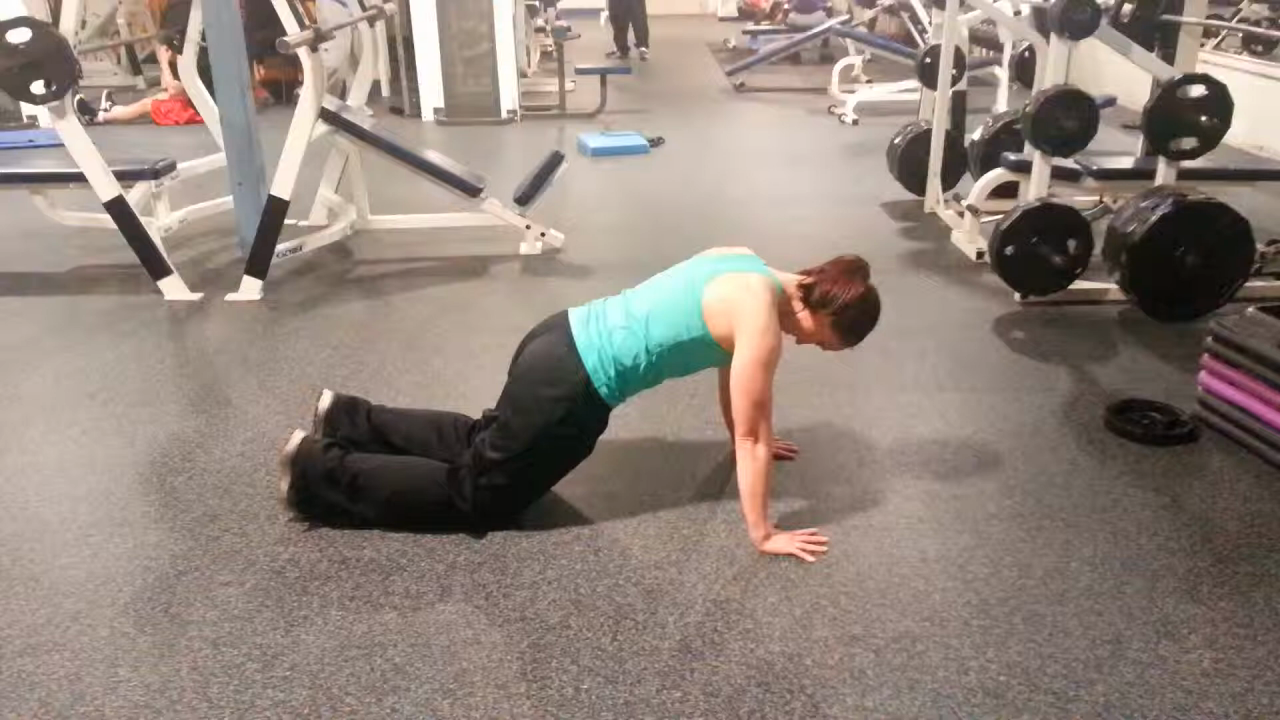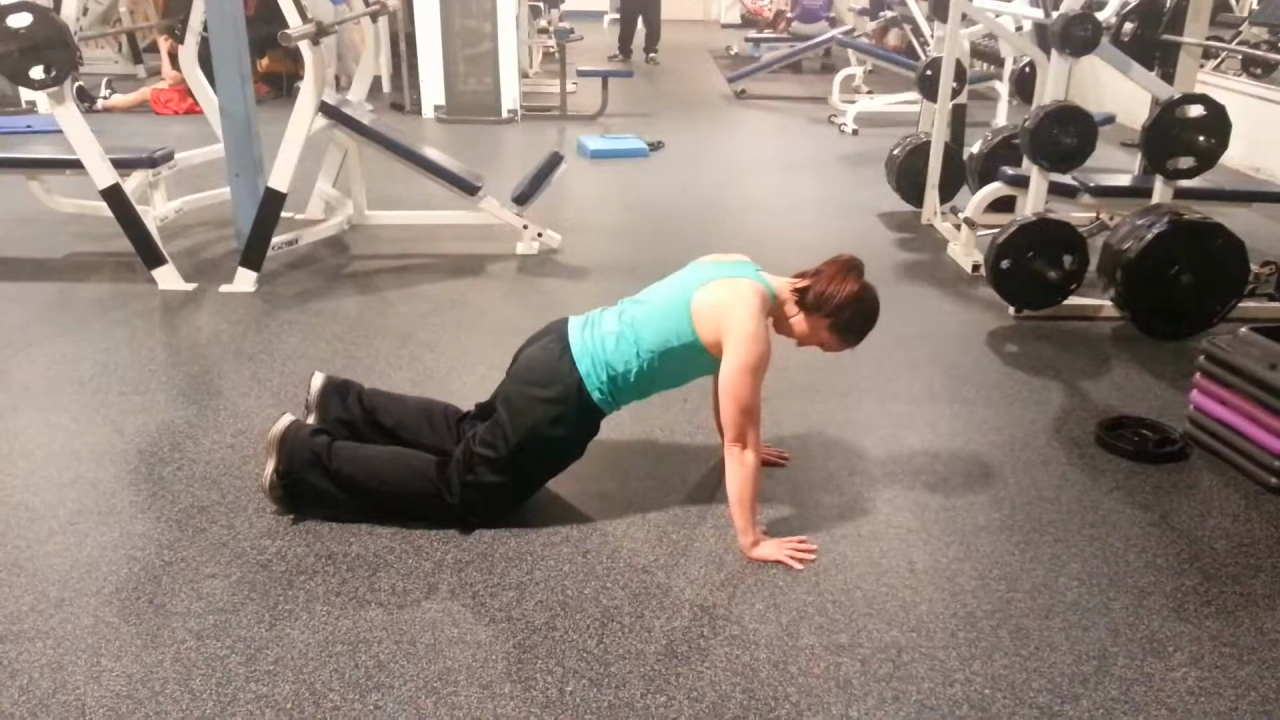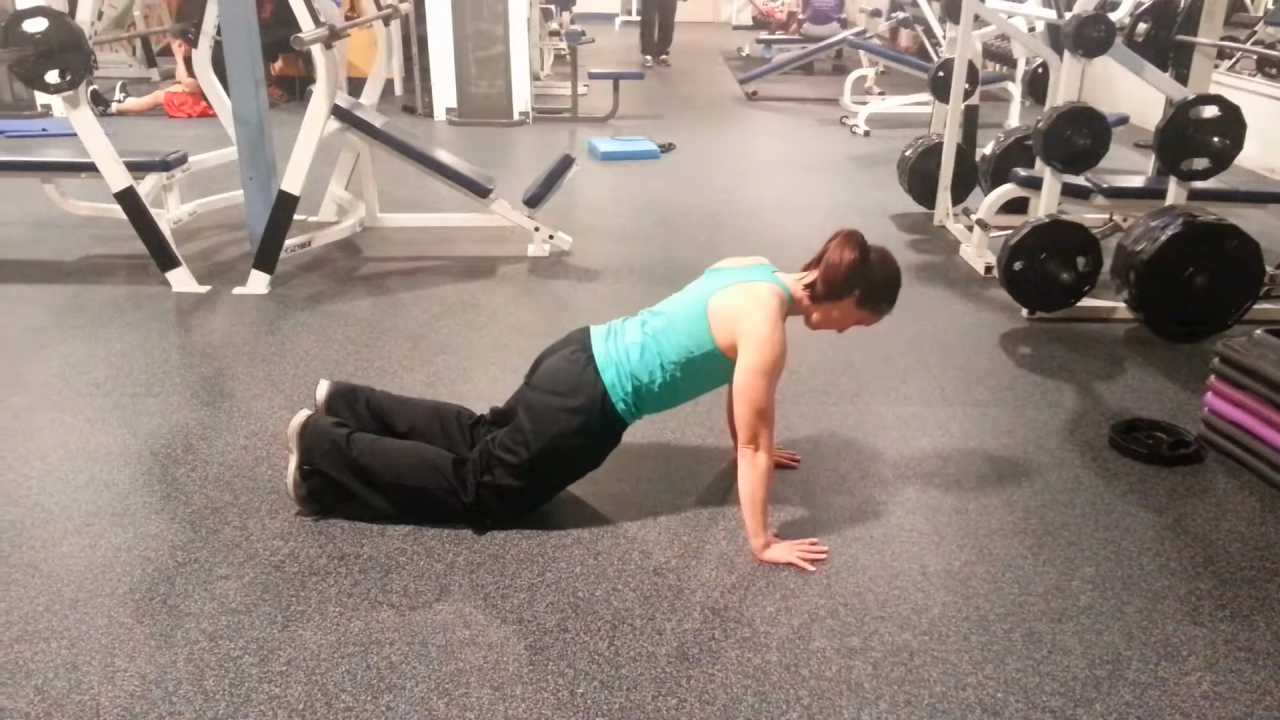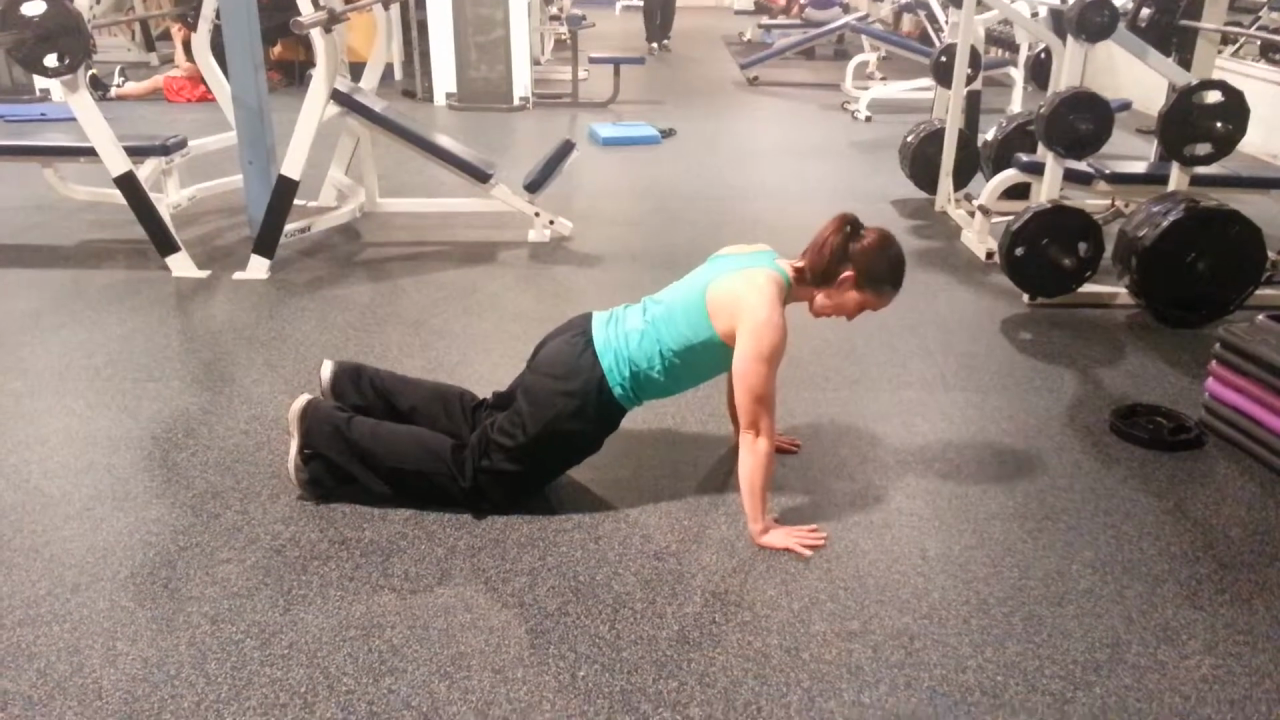
dt=0.5s
person 1, frame 1
left shoulder: (748, 268)
right shoulder: (761, 319)
right elbow: (751, 439)
left wrist: (750, 441)
right wrist: (762, 534)
left hip: (563, 341)
right hip: (569, 383)
left knee: (484, 444)
right knee: (477, 495)
left ankle: (347, 419)
right ankle: (315, 470)
person 1, frame 2
left shoulder: (740, 269)
right shoulder: (749, 326)
right elbow: (737, 443)
left wrist: (743, 447)
right wrist: (750, 539)
left hip: (562, 349)
right hip: (564, 391)
left knee: (472, 436)
right knee: (463, 489)
left ankle: (340, 402)
right ankle: (302, 455)
person 1, frame 3
left shoulder: (756, 270)
right shoulder: (767, 326)
right elbow: (755, 445)
left wrist: (751, 447)
right wrist: (762, 542)
left hip: (584, 358)
right hip: (587, 403)
left knee: (484, 439)
right knee: (478, 490)
left ankle: (345, 406)
right ankle: (321, 447)
person 1, frame 4
left shoulder: (761, 259)
right shoulder: (764, 312)
right elbow: (756, 430)
left wrist: (751, 432)
right wrist: (760, 527)
left hip: (586, 345)
right hip: (584, 389)
left knee: (483, 423)
right knee: (475, 474)
left ankle: (349, 386)
right ankle: (322, 429)
